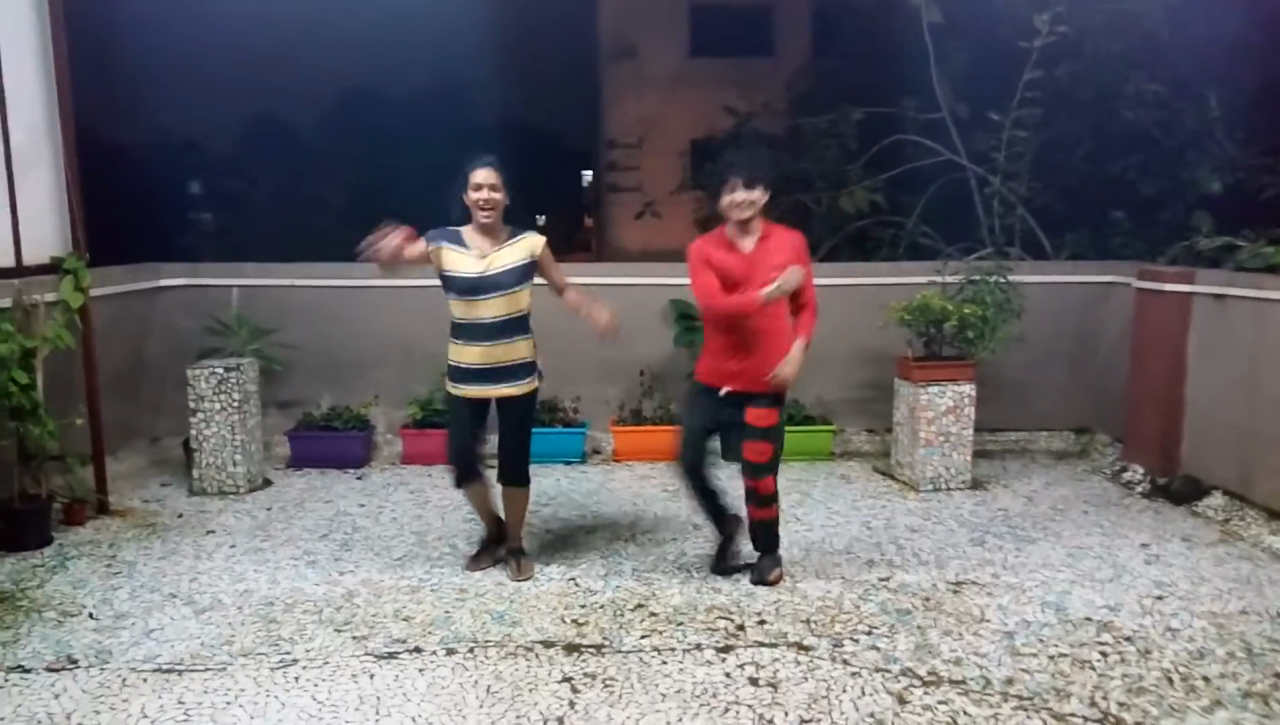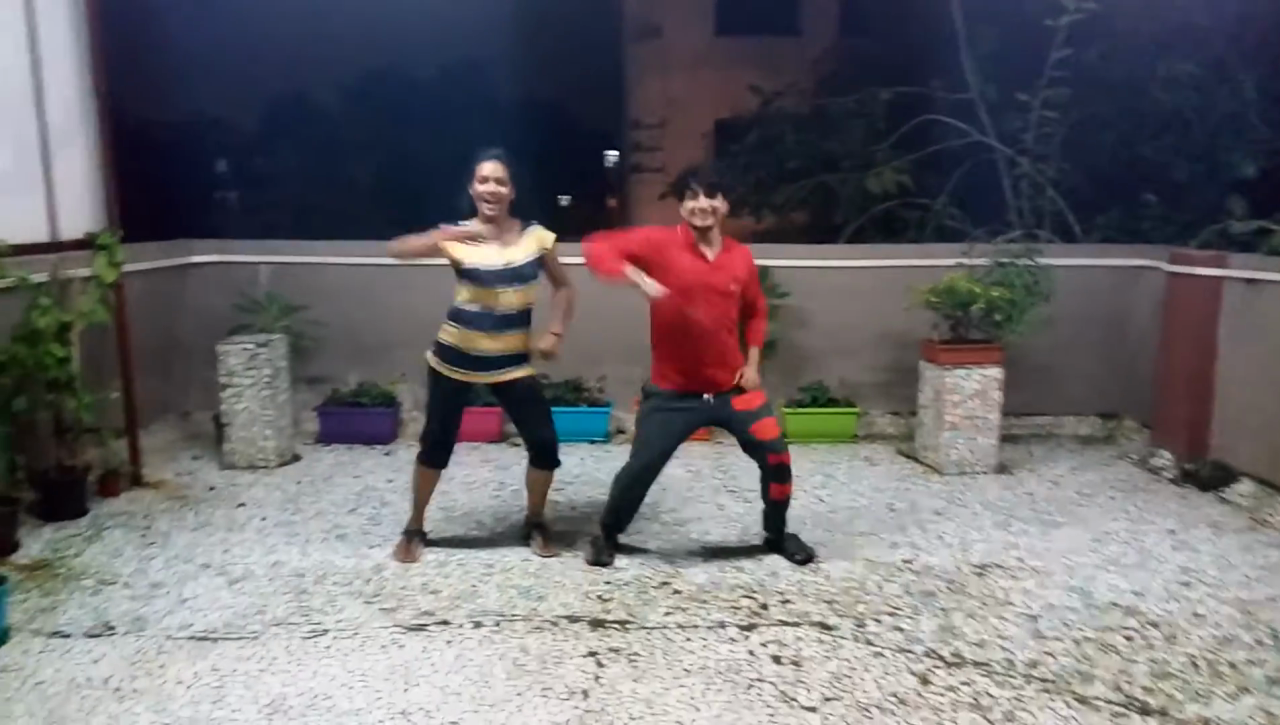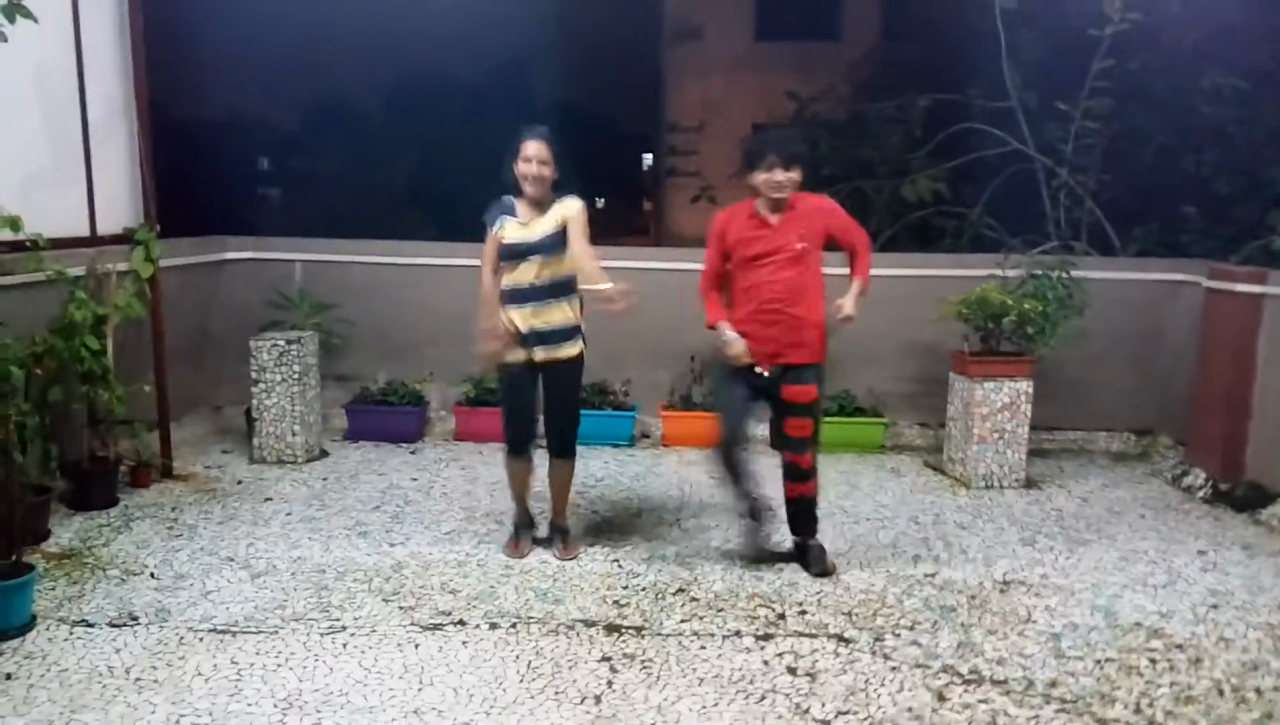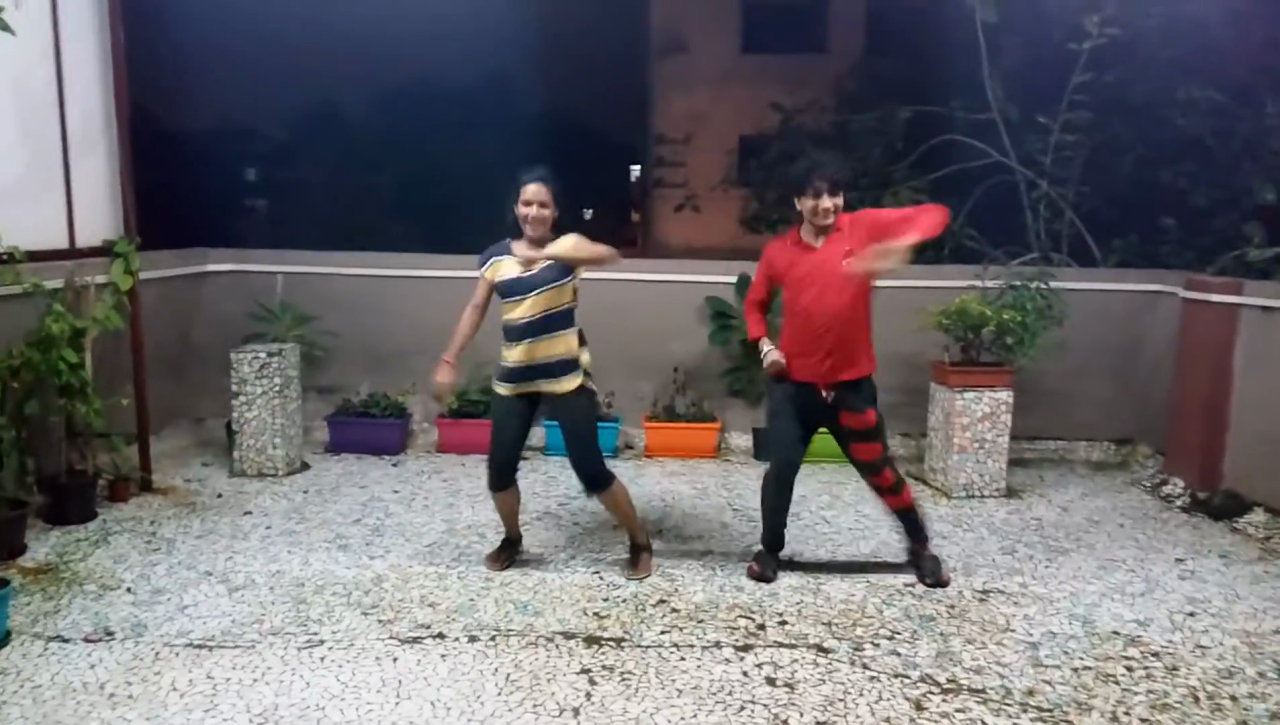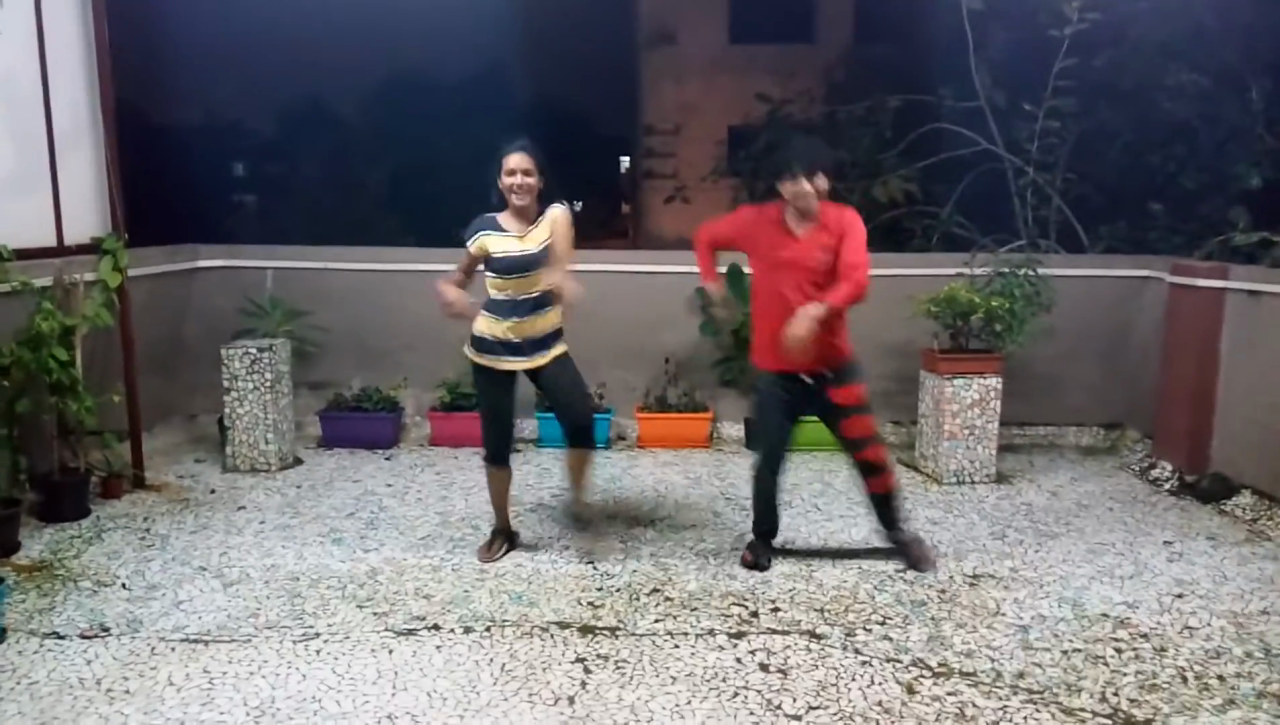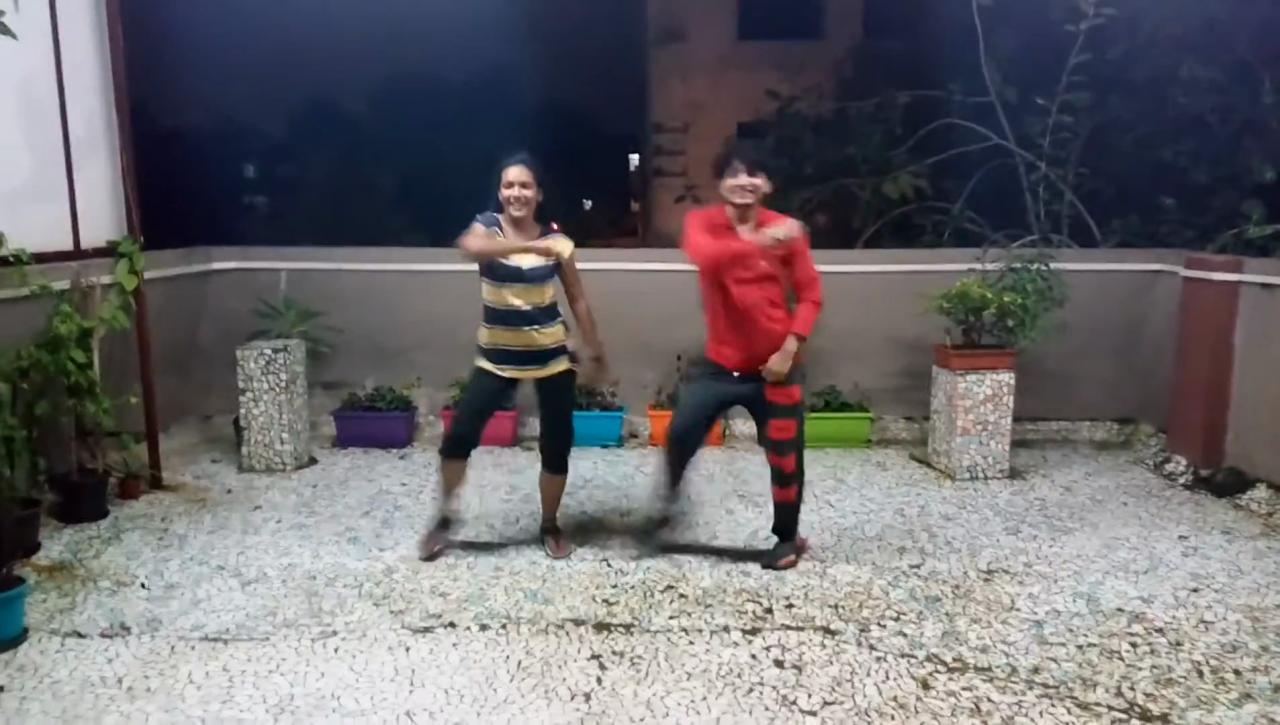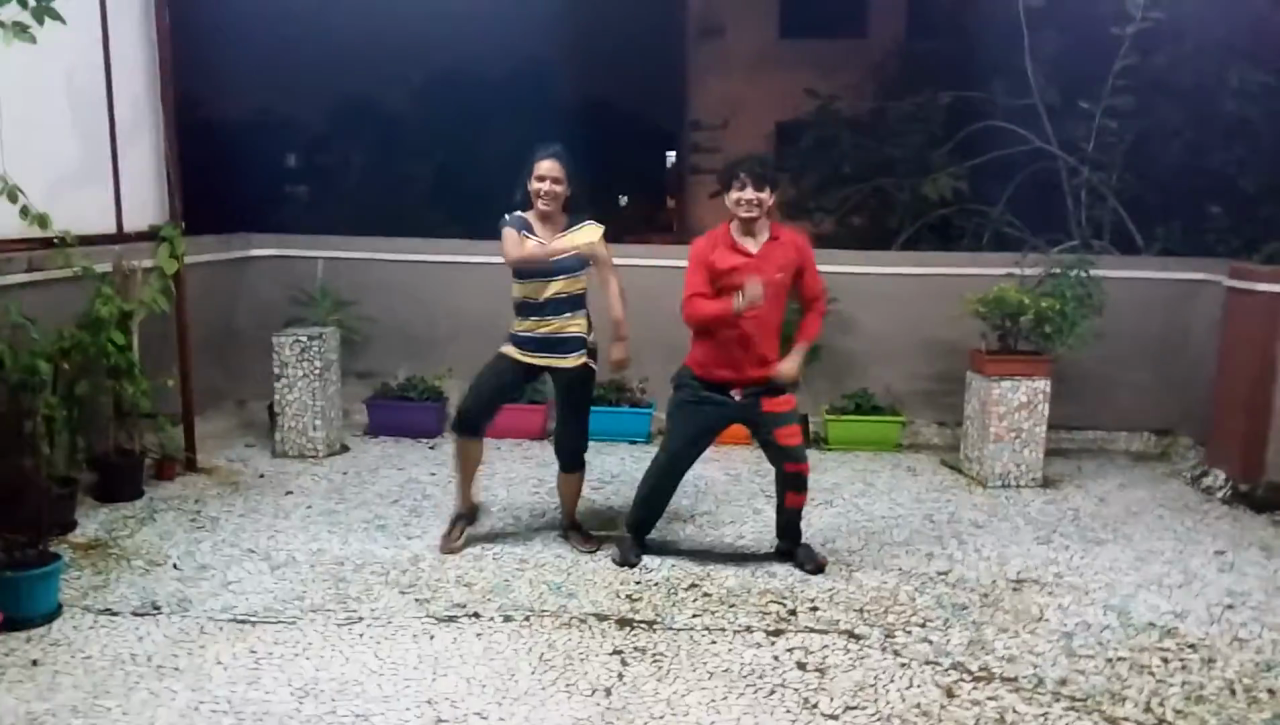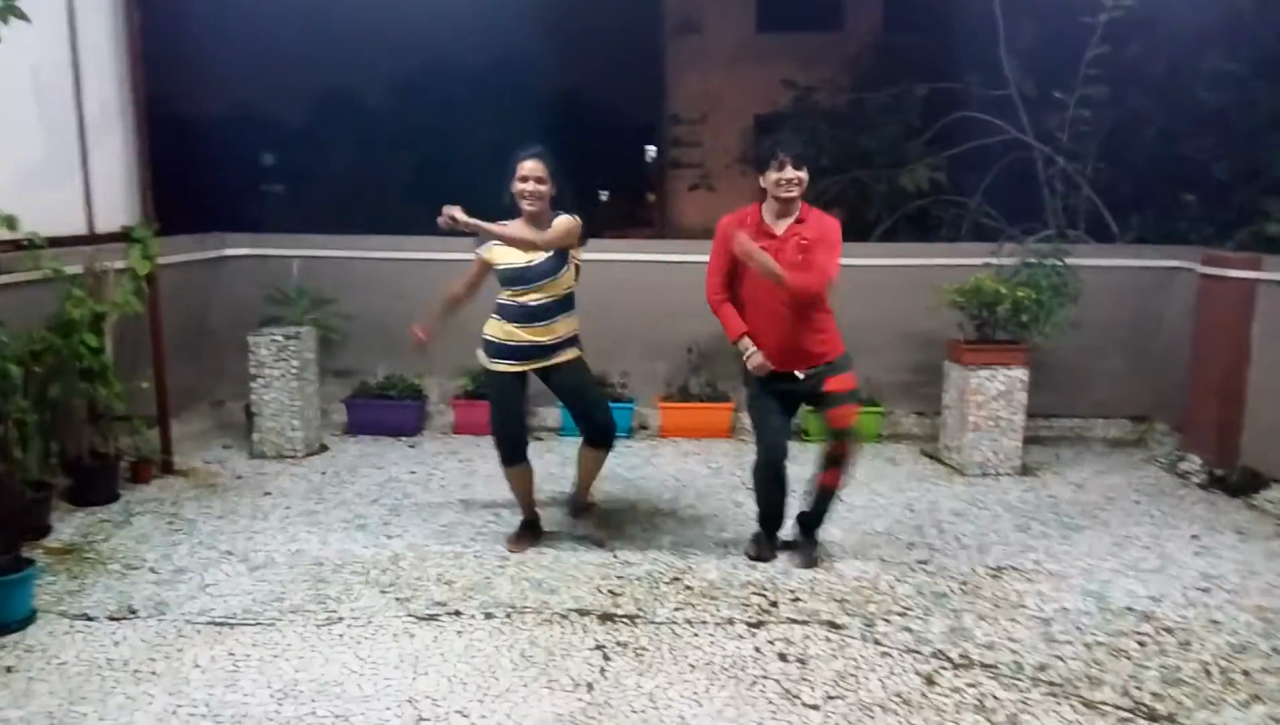
dt=0.4s
person 1, frame 1
left shoulder: (790, 243)
right shoulder: (703, 249)
left elbow: (806, 306)
right elbow: (710, 305)
left wrist: (796, 354)
right wrist: (769, 293)
left hip: (763, 384)
right hip: (712, 380)
left knee: (759, 475)
right knee: (689, 460)
left ankle: (768, 553)
right ankle: (726, 526)
person 1, frame 2
left shoulder: (740, 257)
right shoulder: (660, 242)
left elbow: (756, 311)
right elbow: (595, 248)
left wrist: (753, 362)
right wrist: (637, 278)
left hip: (731, 385)
right hip: (673, 390)
left knee: (776, 456)
right knee: (640, 467)
left ankle: (778, 533)
right ankle: (607, 534)
person 1, frame 3
left shoulder: (819, 210)
right shoulder: (729, 221)
left elbow: (860, 244)
right elbow: (711, 285)
left wrist: (854, 294)
right wrist: (724, 330)
left hip: (799, 359)
right hip: (744, 359)
left knee: (799, 455)
right knee: (729, 440)
left ankle: (806, 540)
right ankle: (752, 510)
person 1, frame 4
left shoulder: (865, 226)
right shoulder: (780, 250)
left elbow: (934, 214)
right elbow: (755, 303)
left wrist: (903, 244)
right wrist: (763, 344)
left hip: (850, 380)
right hip: (792, 382)
left knee: (879, 471)
right knee: (781, 469)
left ankle: (919, 546)
right ankle: (769, 550)
person 1, frame 5
left shoulder: (846, 221)
right shoulder: (754, 221)
left elbow: (856, 281)
right elbow: (705, 236)
left wrist: (814, 314)
right wrist: (711, 281)
left hip: (831, 365)
right hip: (776, 370)
left knee: (869, 451)
right knee: (769, 459)
left ankle: (898, 531)
right ankle: (762, 538)
person 1, frame 6
left shoulder: (786, 231)
right shoulder: (702, 221)
left elbow: (810, 295)
right elbow: (705, 256)
left wrist: (791, 347)
right wrist: (759, 243)
left hip: (773, 366)
right hip: (720, 363)
left knee: (784, 456)
right knee: (681, 431)
left ankle: (788, 537)
right ankle: (670, 502)
person 1, frame 7
left shoulder: (794, 245)
right shoulder: (707, 247)
left elbow: (814, 303)
right elbow: (692, 311)
left wrist: (797, 355)
right wrist: (737, 304)
left hip: (765, 382)
right hip: (705, 383)
left knee: (795, 464)
right knee: (669, 462)
left ankle: (791, 542)
right ankle: (634, 534)
person 1, frame 8
left shoulder: (823, 226)
right shoulder: (733, 226)
left elbow: (816, 287)
right elbow: (718, 293)
left wrist: (769, 266)
right wrist: (745, 344)
left hip: (822, 361)
right hip: (765, 366)
left knee: (842, 441)
right knee: (771, 456)
left ankle: (808, 530)
right ankle: (767, 530)
person 2, frame 1
left shoulder: (528, 243)
right shoulder: (443, 240)
left elbow: (562, 287)
right elbow: (386, 253)
left wrist: (592, 311)
right wrist: (388, 250)
left hip: (516, 370)
right hip: (466, 372)
left knee: (514, 461)
right knee: (461, 460)
left ankle: (515, 546)
right ankle: (494, 530)
person 2, frame 2
left shoulder: (537, 236)
right shoulder: (456, 235)
left elbow: (564, 286)
right elbow: (399, 249)
left wrist: (555, 332)
right wrist: (445, 238)
left hip: (511, 363)
right hip: (456, 358)
left knee: (544, 443)
right knee: (435, 443)
left ankle: (535, 522)
right ankle: (414, 529)
person 2, frame 3
left shoulder: (569, 208)
right shoulder: (500, 211)
left elbow: (582, 253)
right elbow: (489, 274)
left wrist: (604, 286)
right wrist: (488, 327)
left hip: (562, 337)
right hip: (512, 337)
left knee: (562, 432)
right knee: (519, 431)
left ankle: (560, 525)
right ankle: (522, 519)
person 2, frame 4
left shoulder: (566, 243)
right shoulder: (496, 257)
left elbow: (608, 255)
right elbow: (474, 310)
left wrist: (548, 255)
right wrist: (448, 361)
left hip: (567, 374)
right hip: (516, 378)
left knee: (589, 469)
right knee: (499, 468)
left ankle: (640, 543)
right ankle: (512, 539)
person 2, frame 5
left shoulder: (557, 214)
right shoulder: (484, 229)
left elbow: (562, 253)
right elbow: (457, 279)
left wrist: (563, 279)
right wrist: (449, 292)
left hip: (545, 345)
right hip: (492, 348)
left knee: (581, 418)
right knee: (498, 443)
left ankle: (577, 501)
right ankle: (502, 529)
person 2, frame 6
left shoulder: (558, 243)
right shoulder: (486, 226)
left elbow: (578, 300)
right elbow: (470, 248)
left wrist: (594, 350)
right wrist: (531, 246)
left hip: (550, 358)
right hip: (495, 358)
left knee: (557, 448)
right knee: (459, 438)
left ankle: (550, 525)
right ankle: (444, 517)
person 2, frame 7
left shoulder: (588, 230)
right shoulder: (515, 224)
left elbow: (610, 282)
right elbow: (514, 257)
left wrist: (620, 336)
right wrist: (572, 246)
left hip: (572, 349)
right hip: (523, 346)
left knee: (572, 445)
right knee: (469, 415)
left ankle: (570, 523)
right ankle: (464, 509)
person 2, frame 8
left shoulder: (566, 225)
right shoulder: (496, 235)
left elbow: (539, 241)
right elbow: (466, 287)
left wrist: (473, 225)
right wrist: (430, 323)
left hip: (559, 349)
right hip: (505, 351)
left knee: (601, 426)
right knee: (509, 441)
left ankle: (580, 497)
right ankle: (529, 521)
